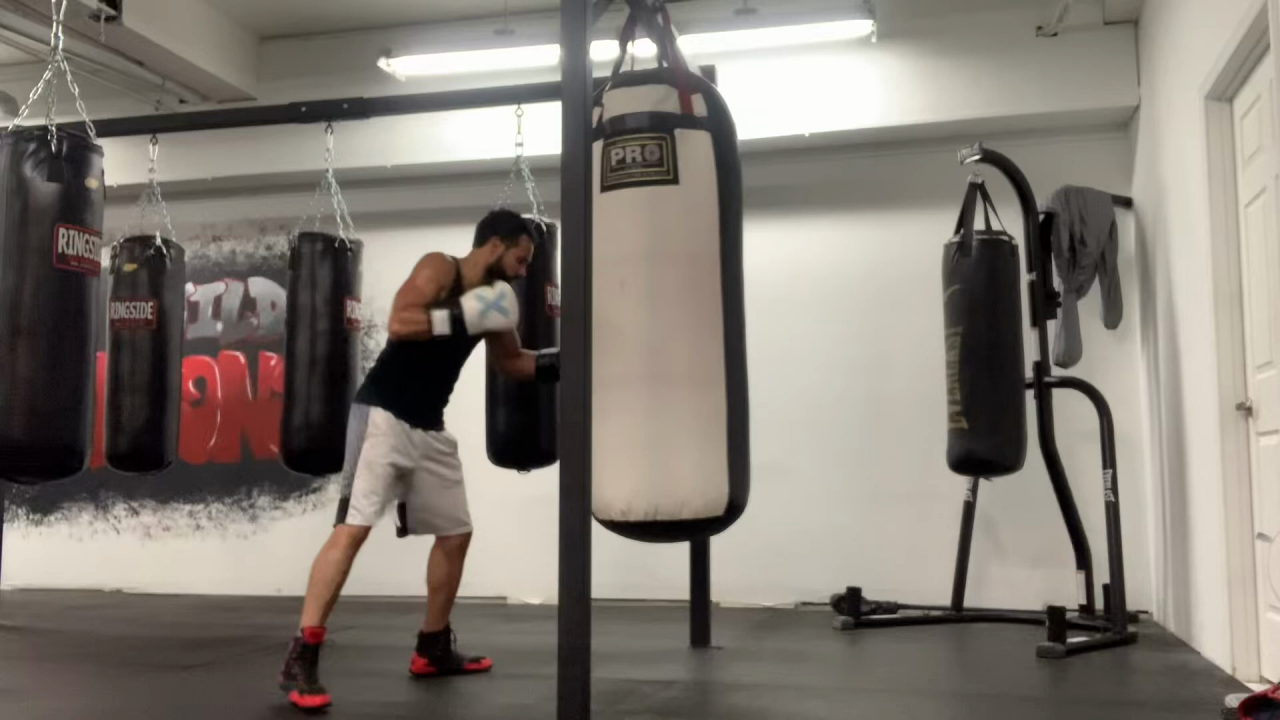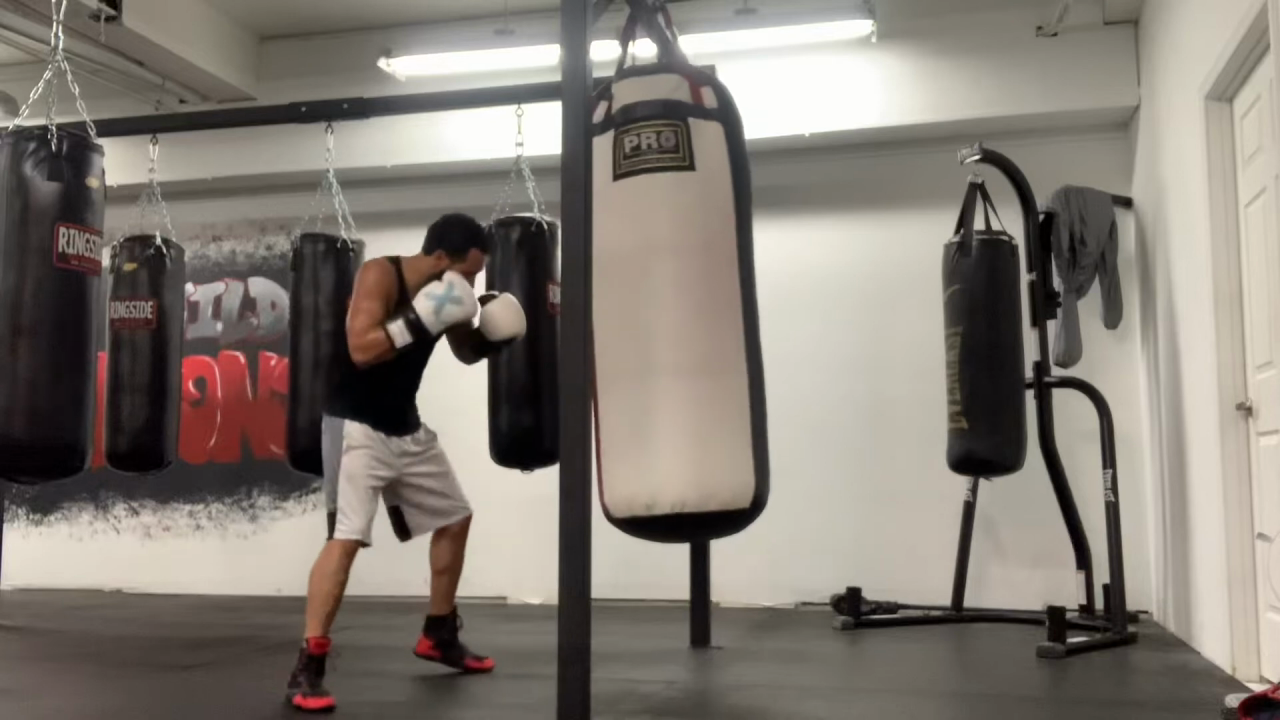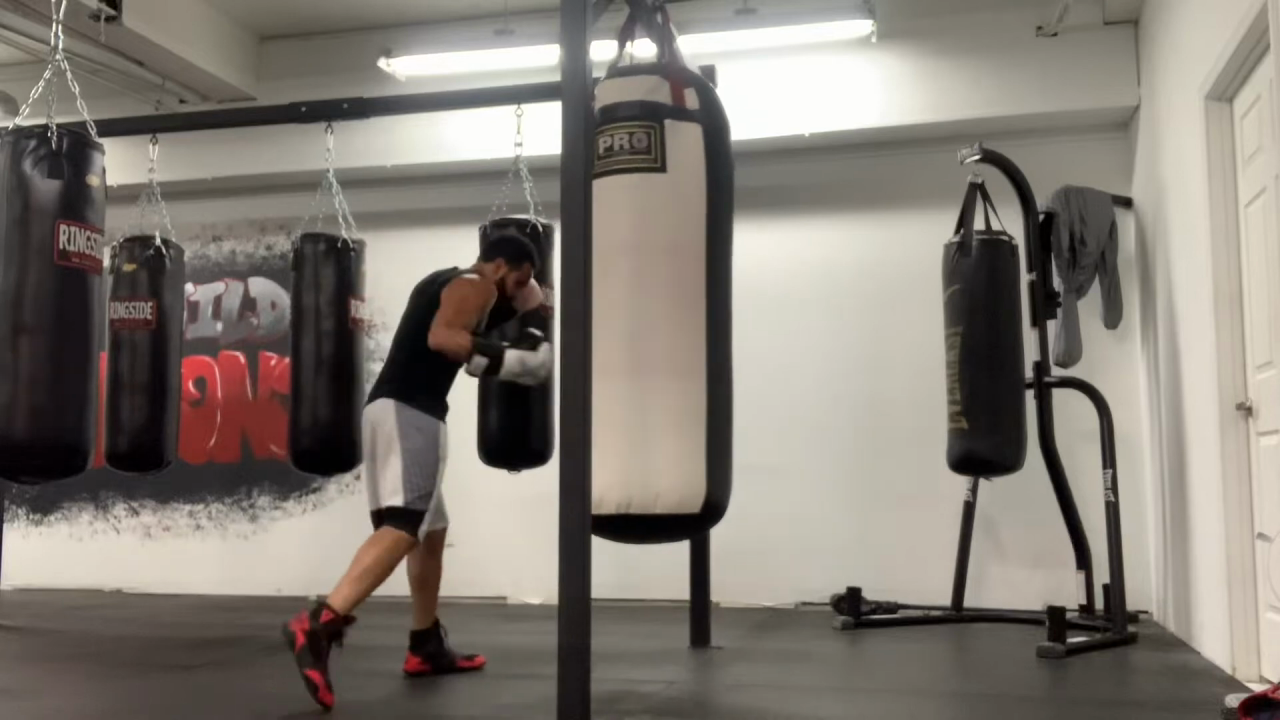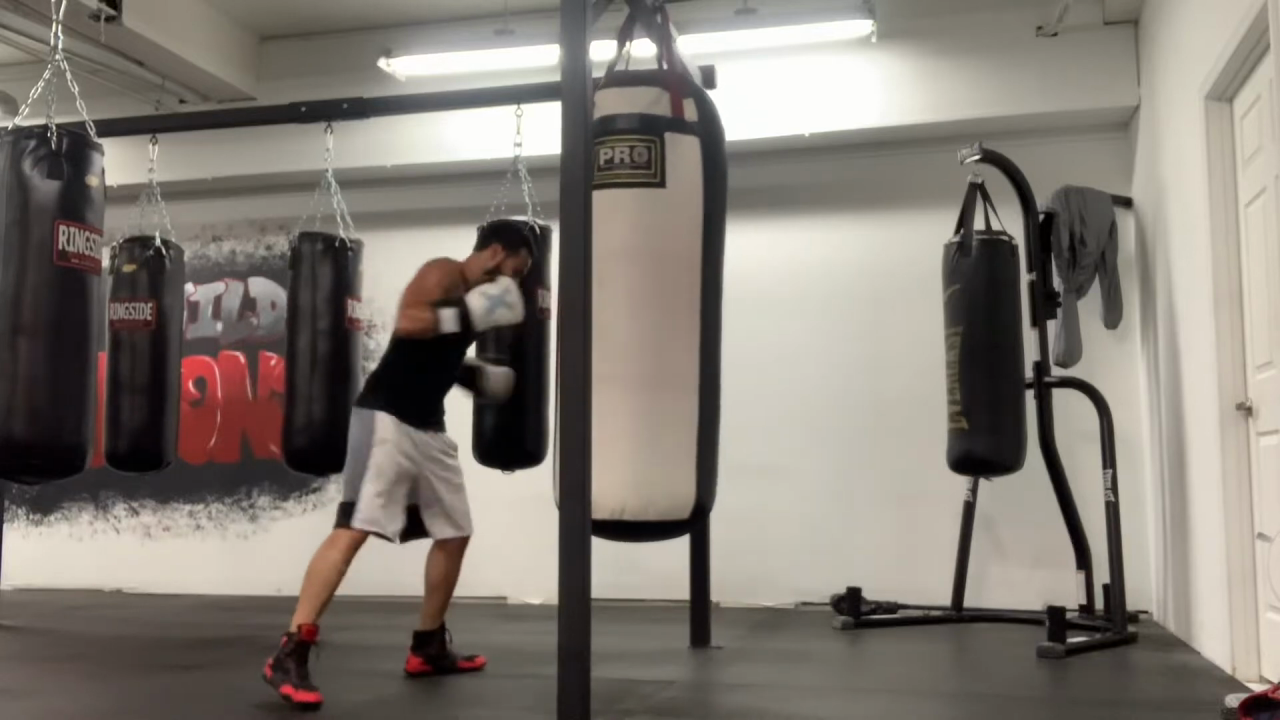
dt=0.5s
person 1, frame 1
left shoulder: (492, 294)
right shoulder: (438, 268)
left elbow: (517, 365)
right elbow: (400, 324)
right wrist: (464, 317)
left hip: (429, 428)
right hip: (382, 416)
left knee: (455, 534)
right knee: (353, 527)
left ankle: (433, 649)
right ankle: (300, 658)
person 1, frame 2
left shoulder: (443, 291)
right shoulder: (379, 275)
left elbow: (467, 351)
right elbow: (363, 350)
left wrist: (491, 328)
right wrist: (422, 318)
left hip: (407, 428)
right hip: (356, 425)
left knee: (455, 520)
right knee: (346, 538)
left ankle: (439, 634)
right ankle: (307, 668)
person 1, frame 3
left shoulder: (444, 283)
right shoulder: (474, 286)
right elbow: (443, 339)
right wrist: (508, 362)
left hip: (386, 409)
right hip: (410, 413)
left knee: (430, 529)
right knee: (402, 528)
left ankle: (425, 646)
right ankle: (318, 627)
person 1, frame 4
left shoulder: (468, 289)
right shoulder: (440, 272)
right elbow: (407, 323)
left wrist: (476, 375)
right wrist: (469, 314)
left hip: (427, 428)
right hip: (386, 417)
left knee: (454, 533)
right knee: (354, 528)
left ankle: (428, 646)
right ankle: (290, 653)
